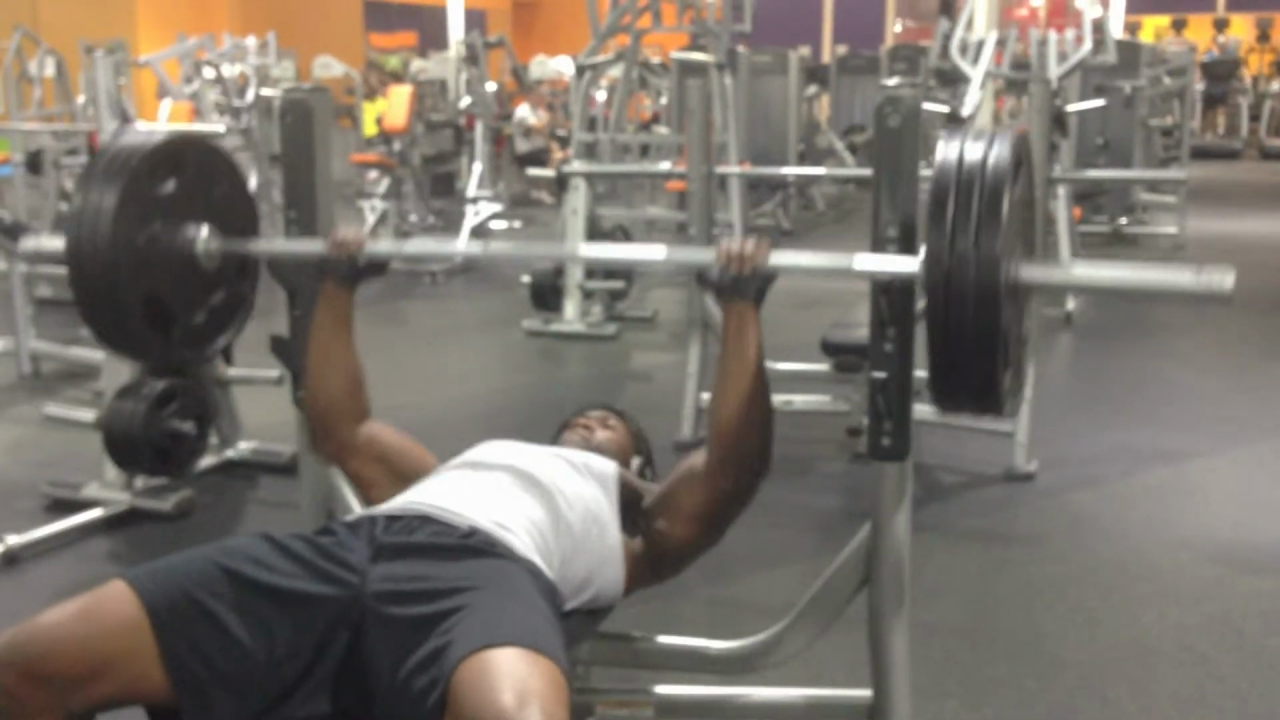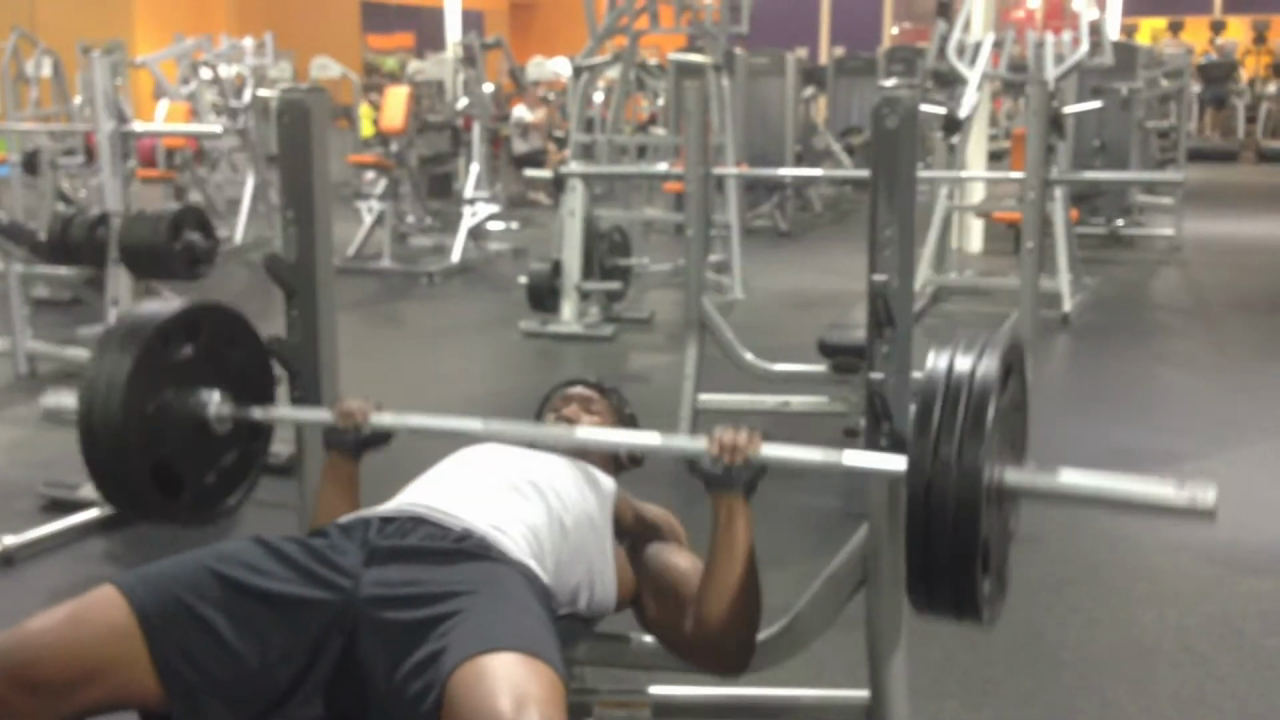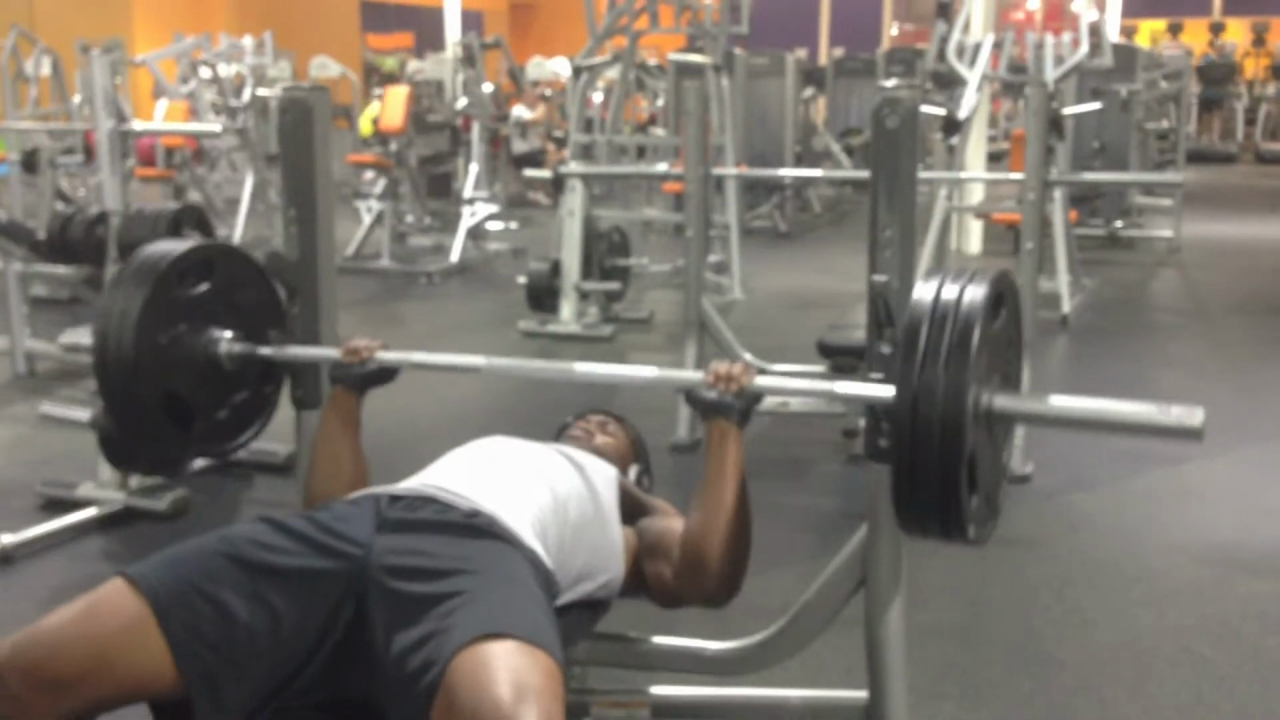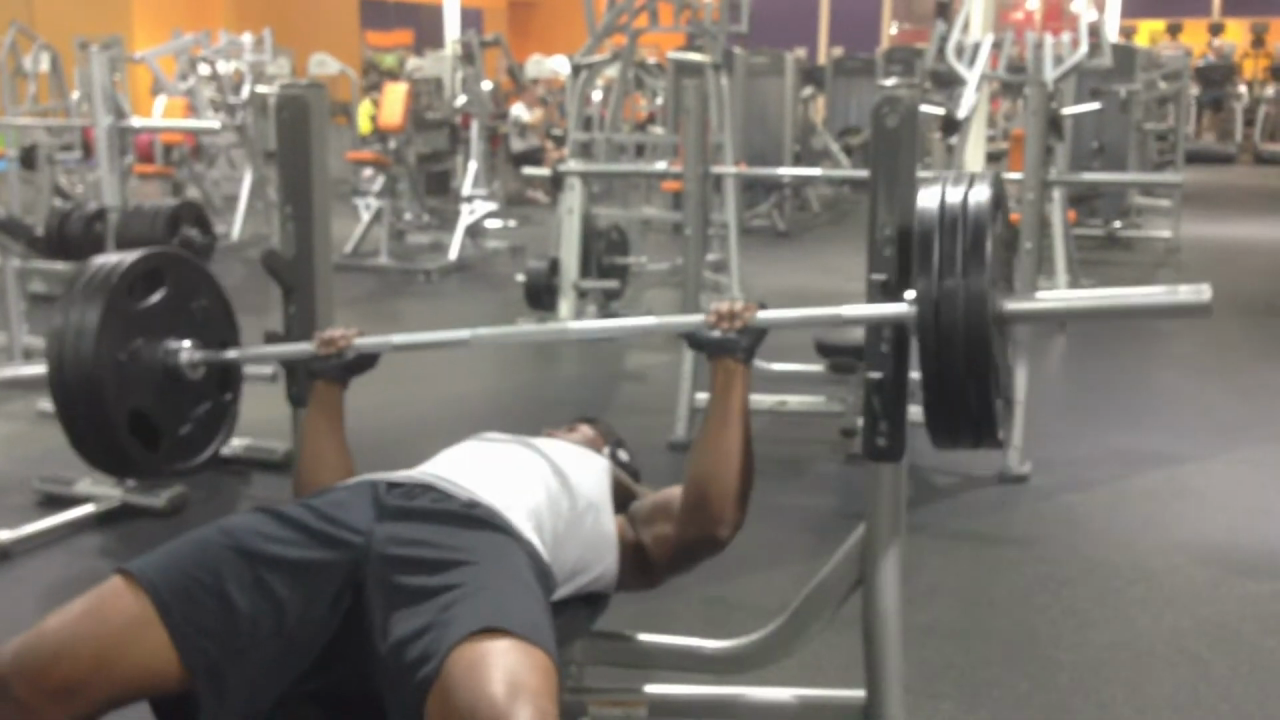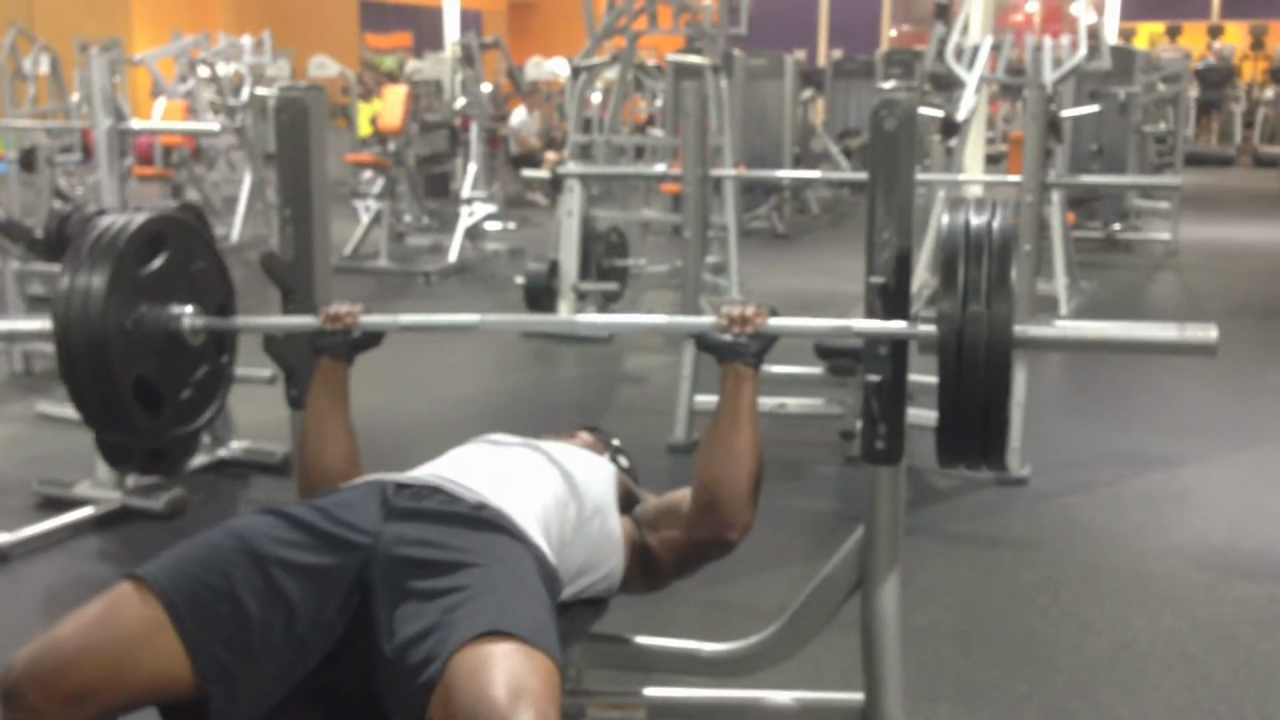
dt=0.5s
person 1, frame 1
left shoulder: (641, 529)
right shoulder: (475, 465)
left elbow: (736, 461)
right elbow: (341, 429)
left wrist: (741, 308)
right wrist: (337, 287)
left hip: (488, 573)
right hip: (351, 549)
person 1, frame 2
left shoulder: (638, 523)
right shoulder: (473, 454)
left elbow: (720, 643)
left wrist: (732, 493)
right wrist: (343, 454)
left hip: (484, 575)
right hip: (344, 553)
person 1, frame 3
left shoulder: (635, 518)
right shoulder: (491, 449)
left elbow: (708, 576)
right elbow: (330, 505)
left wrist: (724, 424)
right wrist: (348, 392)
left hip: (486, 555)
right hip: (351, 530)
person 1, frame 4
left shoulder: (626, 522)
right shoulder: (484, 449)
left elbow: (711, 518)
right elbow: (320, 497)
left wrist: (729, 363)
right wrist: (330, 385)
left hip: (483, 545)
person 1, frame 5
left shoulder: (631, 526)
right shoulder: (479, 455)
left elbow: (720, 519)
right elbow: (327, 483)
left wrist: (739, 368)
right wrist: (333, 359)
left hip: (488, 546)
